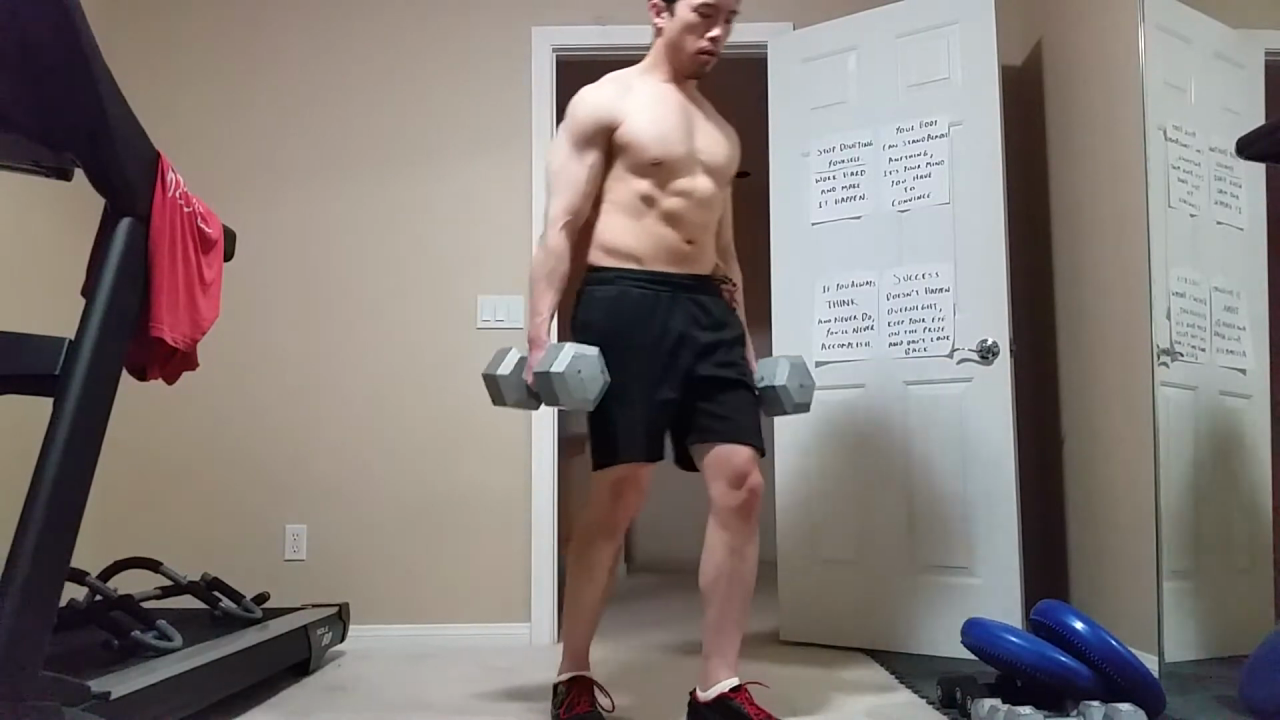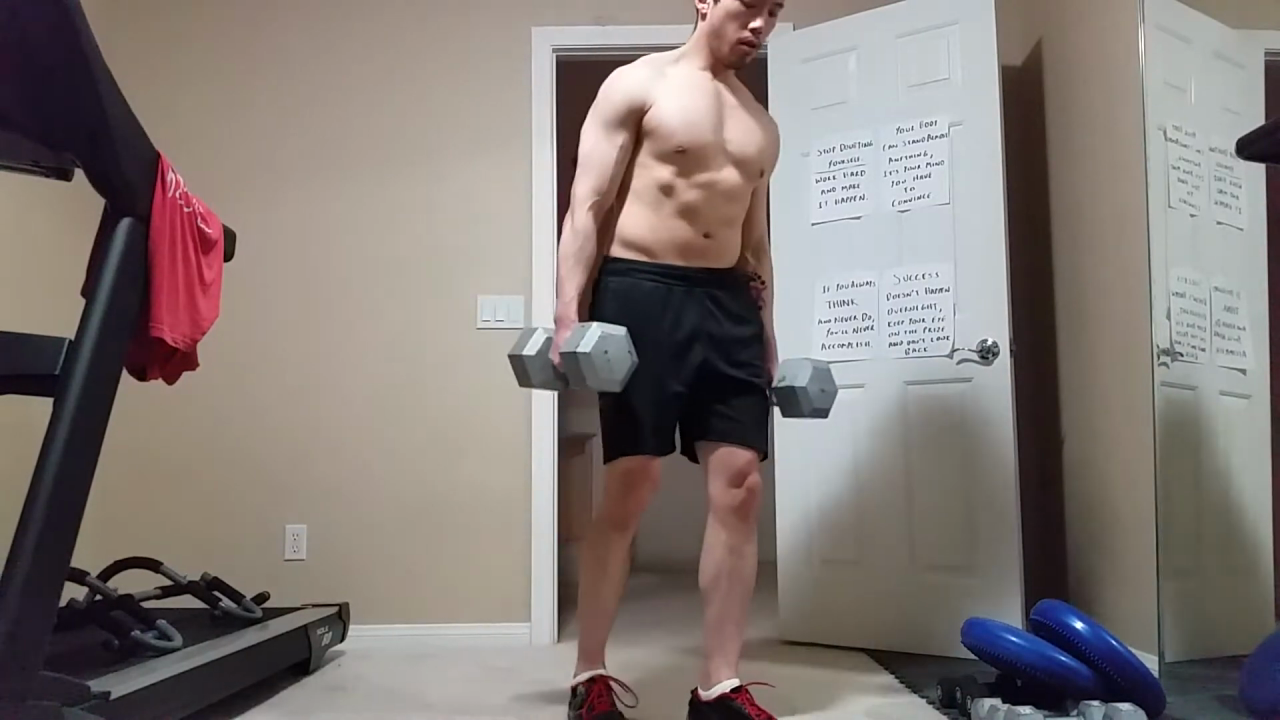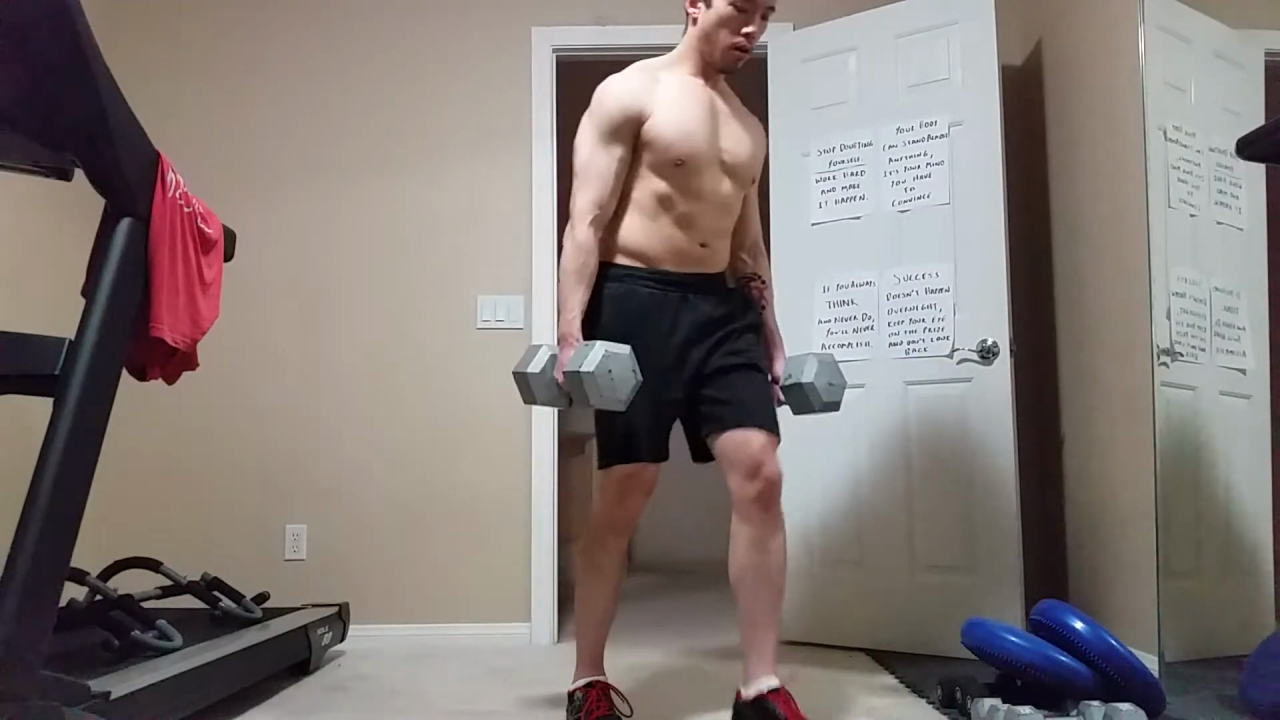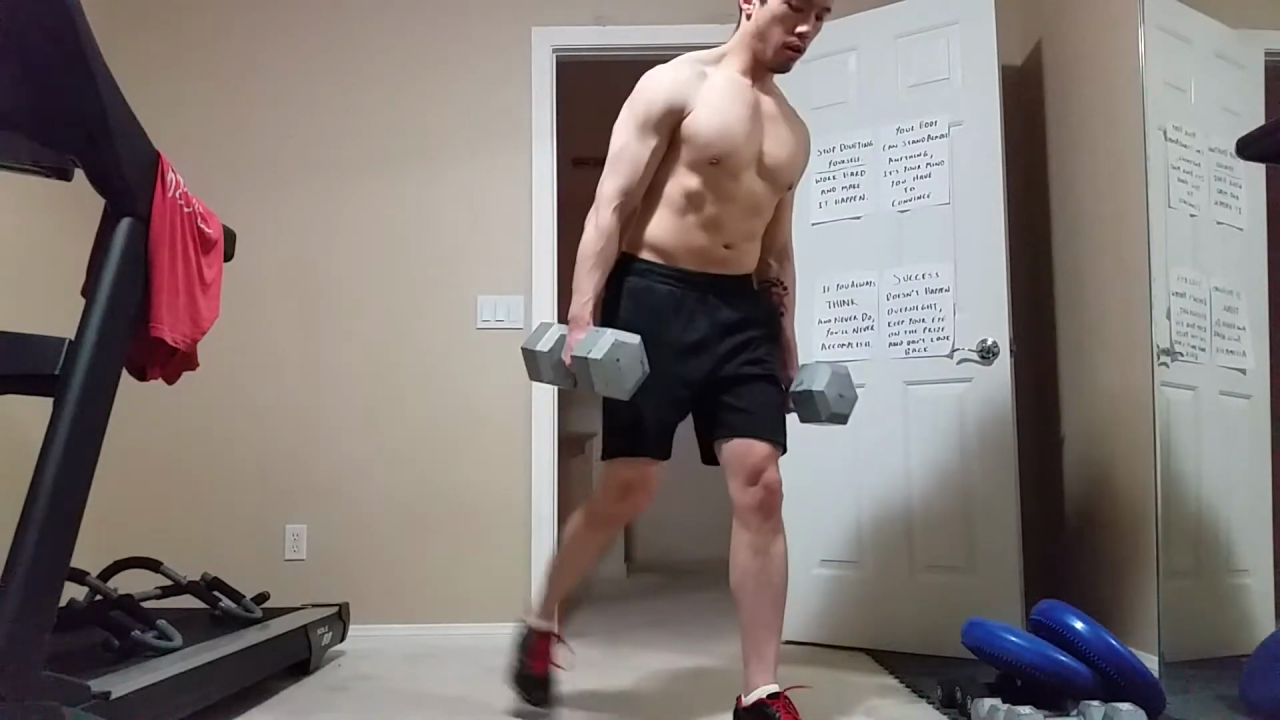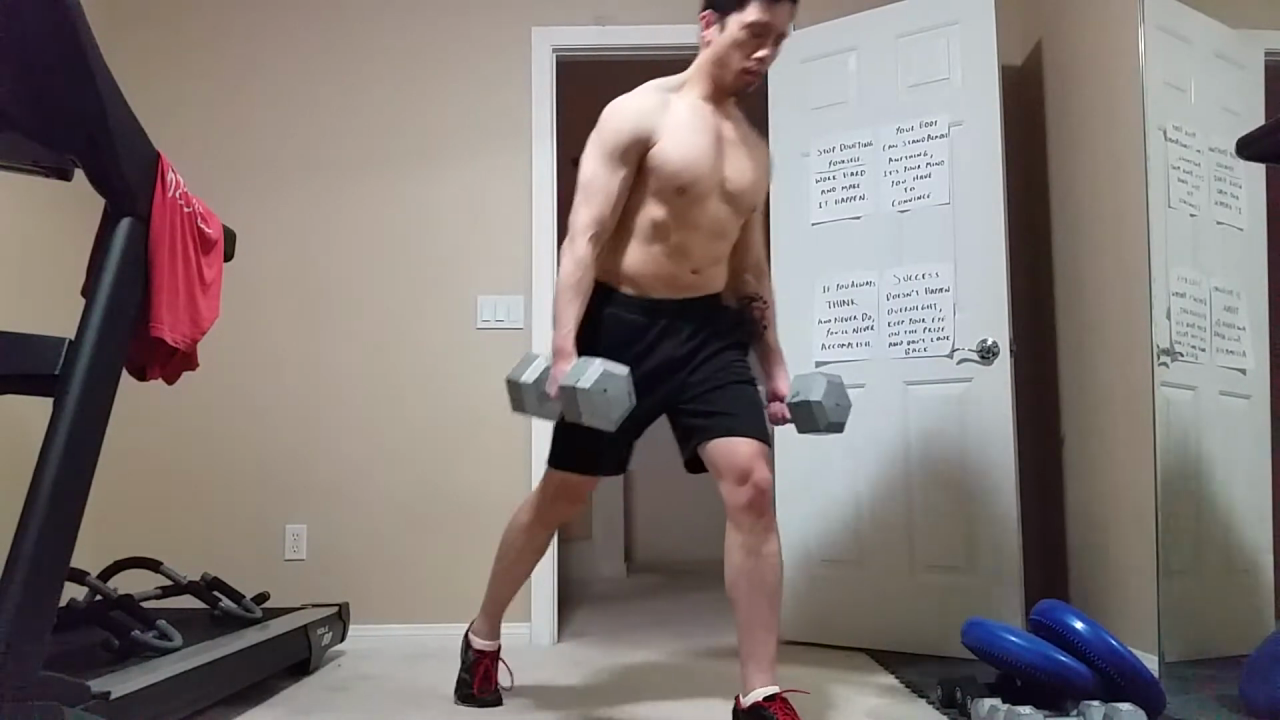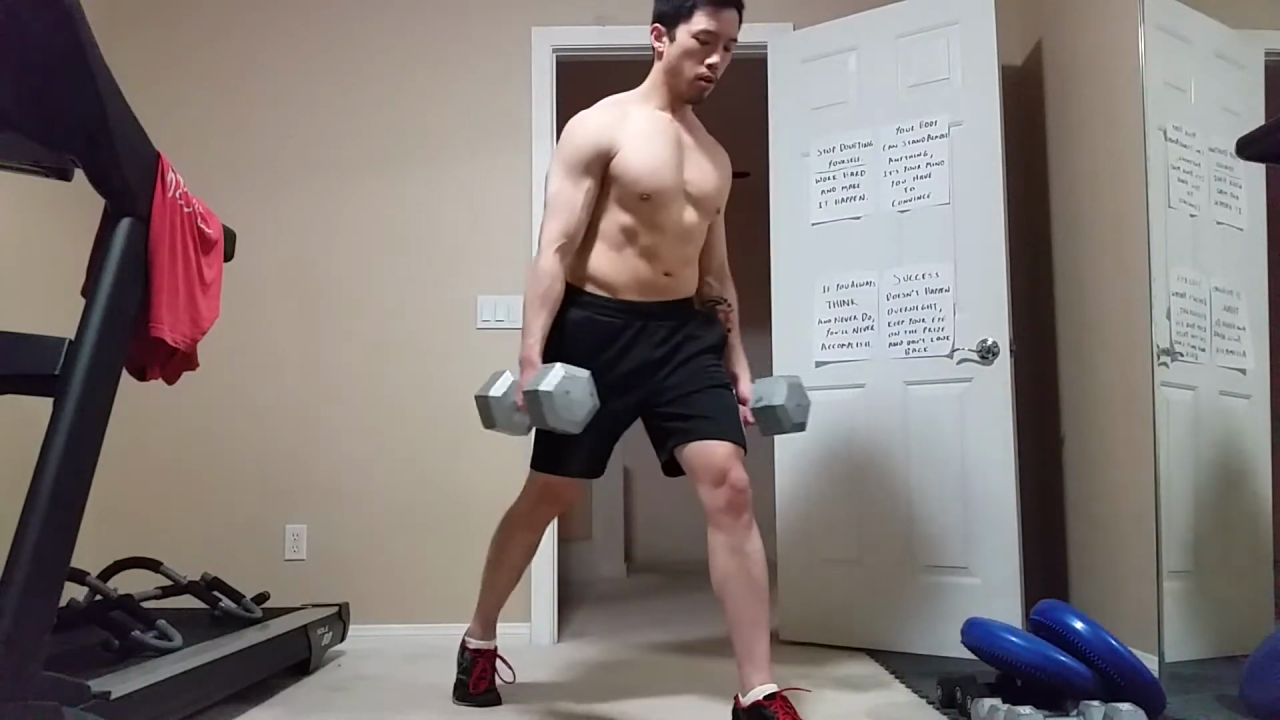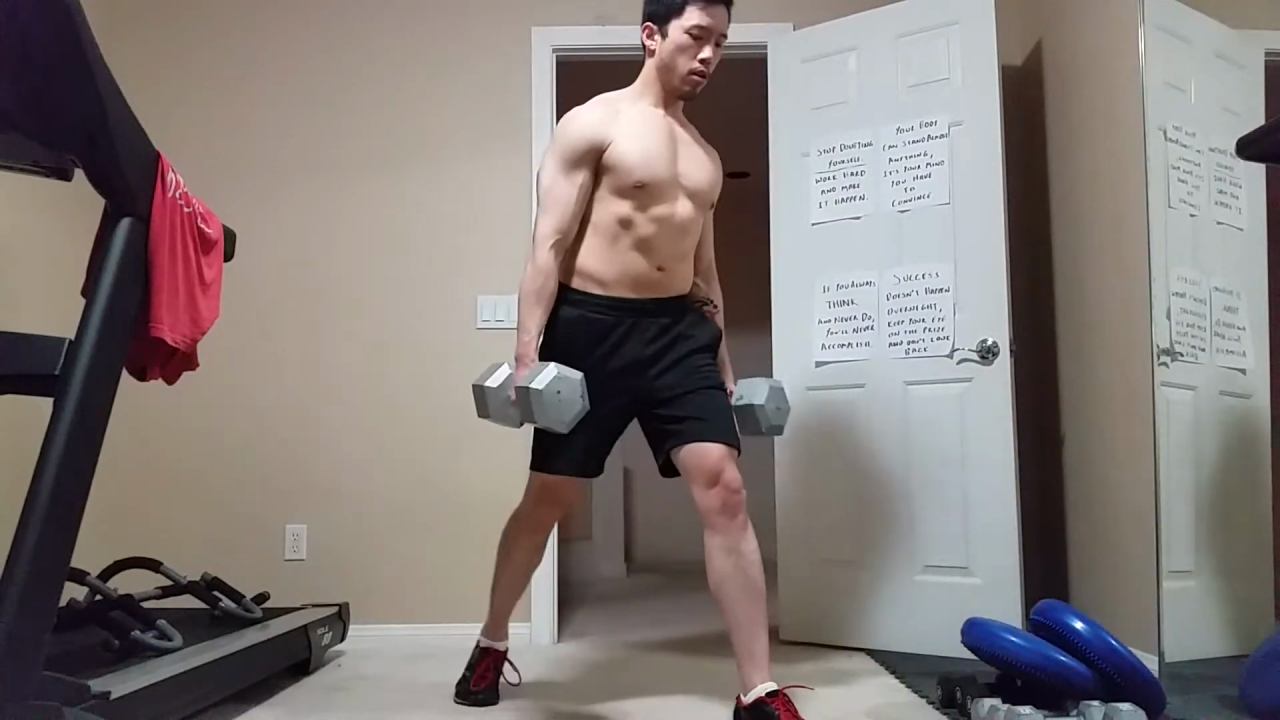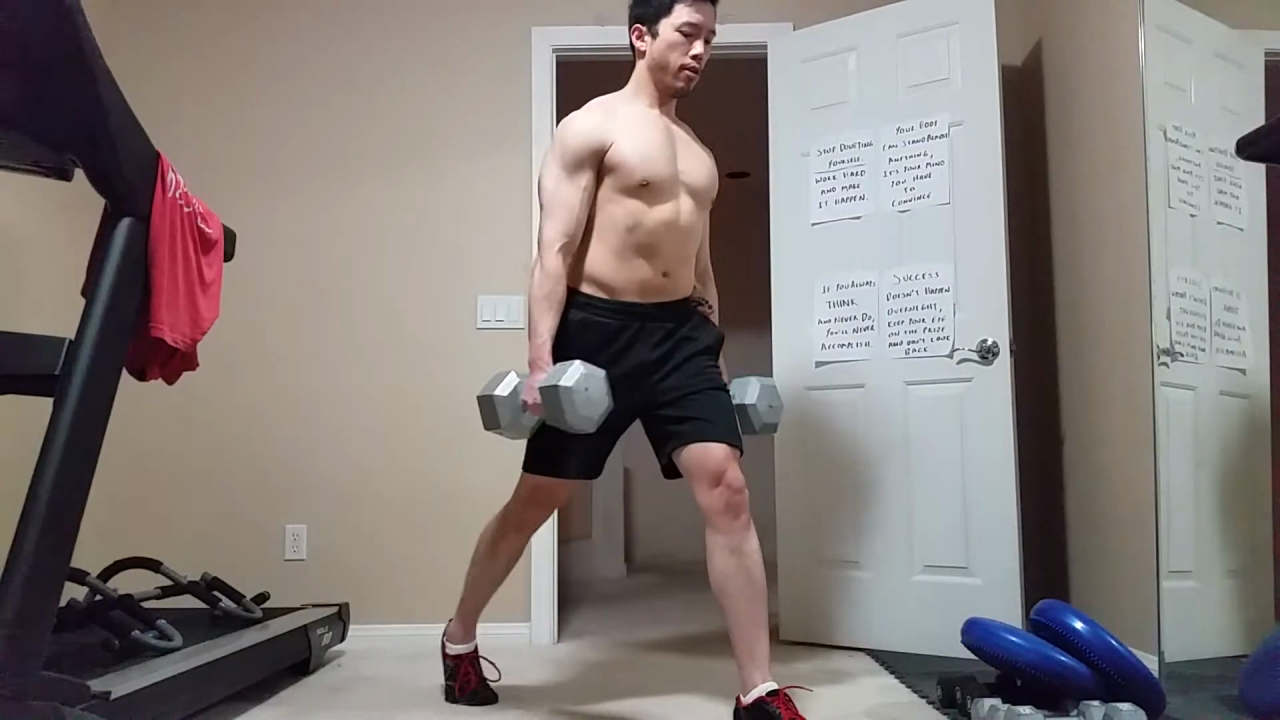
dt=0.3s
person 1, frame 1
left shoulder: (722, 129)
right shoulder: (603, 103)
right elbow: (561, 227)
left wrist: (745, 340)
right wrist: (539, 331)
left hip: (708, 311)
right hip: (625, 303)
left knee: (741, 488)
right knee: (618, 497)
person 1, frame 2
left shoulder: (760, 122)
right shoulder: (637, 84)
right elbow: (587, 207)
left wrist: (767, 340)
right wrist: (568, 311)
left hip: (727, 303)
right hip: (640, 293)
left knee: (740, 490)
right knee: (629, 489)
person 1, frame 3
left shoulder: (746, 122)
right shoulder: (629, 93)
right elbow: (586, 219)
left wrist: (770, 338)
right wrist: (570, 329)
left hip: (722, 307)
right hip: (638, 301)
left knee: (759, 479)
right knee: (624, 494)
person 1, frame 4
left shoulder: (793, 128)
right shoulder: (676, 85)
right elbow: (611, 206)
left wrist: (788, 347)
right wrist: (581, 315)
left hip: (743, 311)
right hip: (658, 296)
left knee: (759, 488)
right knee: (628, 490)
right ankle: (541, 626)
person 1, frame 5
left shoulder: (755, 150)
right shoulder: (638, 115)
left elbow: (750, 265)
right elbow: (585, 237)
left wrist: (775, 365)
right wrist: (565, 344)
left hip: (710, 329)
right hip: (625, 323)
left knee: (751, 488)
right knee: (562, 494)
right ankle: (482, 639)
person 1, frame 6
left shoulder: (715, 156)
right shoulder: (600, 128)
right elbow: (555, 249)
left wrist: (739, 368)
right wrist: (532, 355)
left hip: (684, 333)
right hip: (598, 329)
left knee: (731, 491)
right knee: (545, 495)
right ankle: (479, 642)
person 1, frame 7
left shoulder: (705, 155)
right shoulder: (591, 124)
right elbow: (549, 245)
left wrist: (723, 365)
right wrist: (527, 351)
left hip: (679, 332)
right hip: (593, 327)
left knee: (724, 493)
right knee: (548, 498)
right ankle: (491, 640)
person 1, frame 8
left shoulder: (700, 154)
right shoulder: (590, 128)
right elbow: (555, 250)
left wrist: (719, 358)
right wrist: (540, 357)
left hip: (681, 334)
right hip: (597, 330)
left knee: (728, 494)
right knee: (536, 499)
right ankle: (460, 638)
